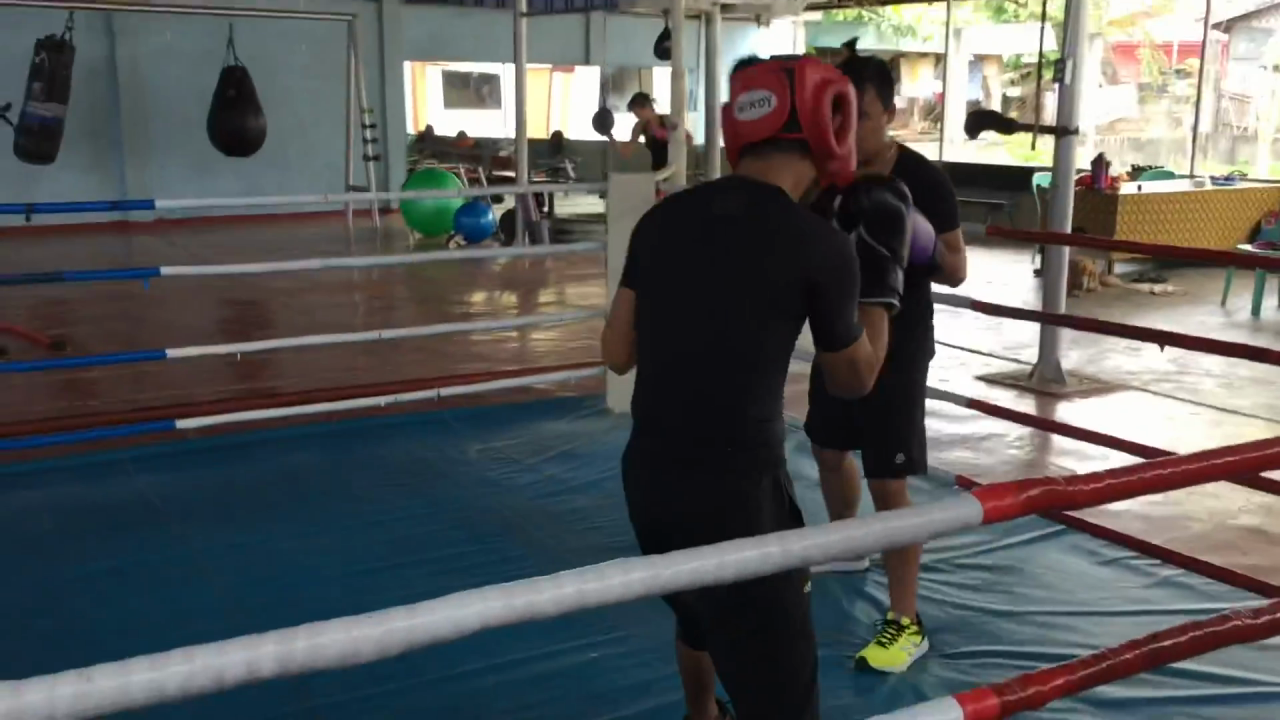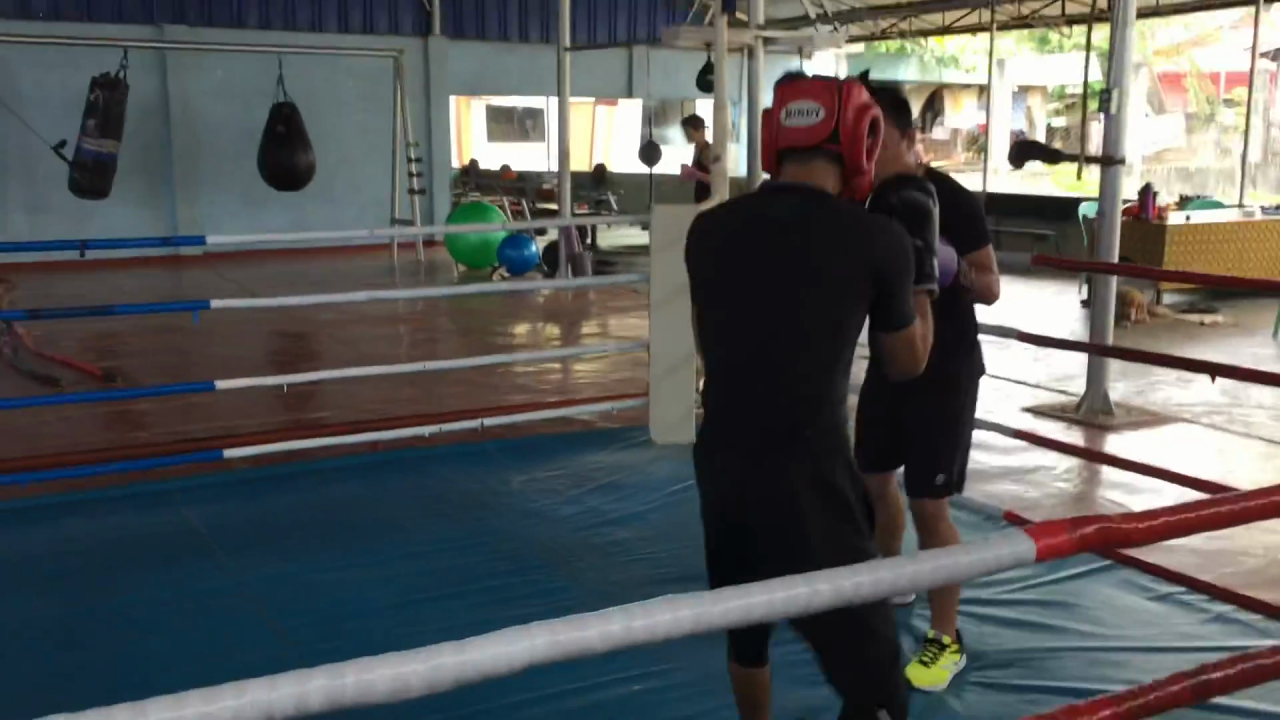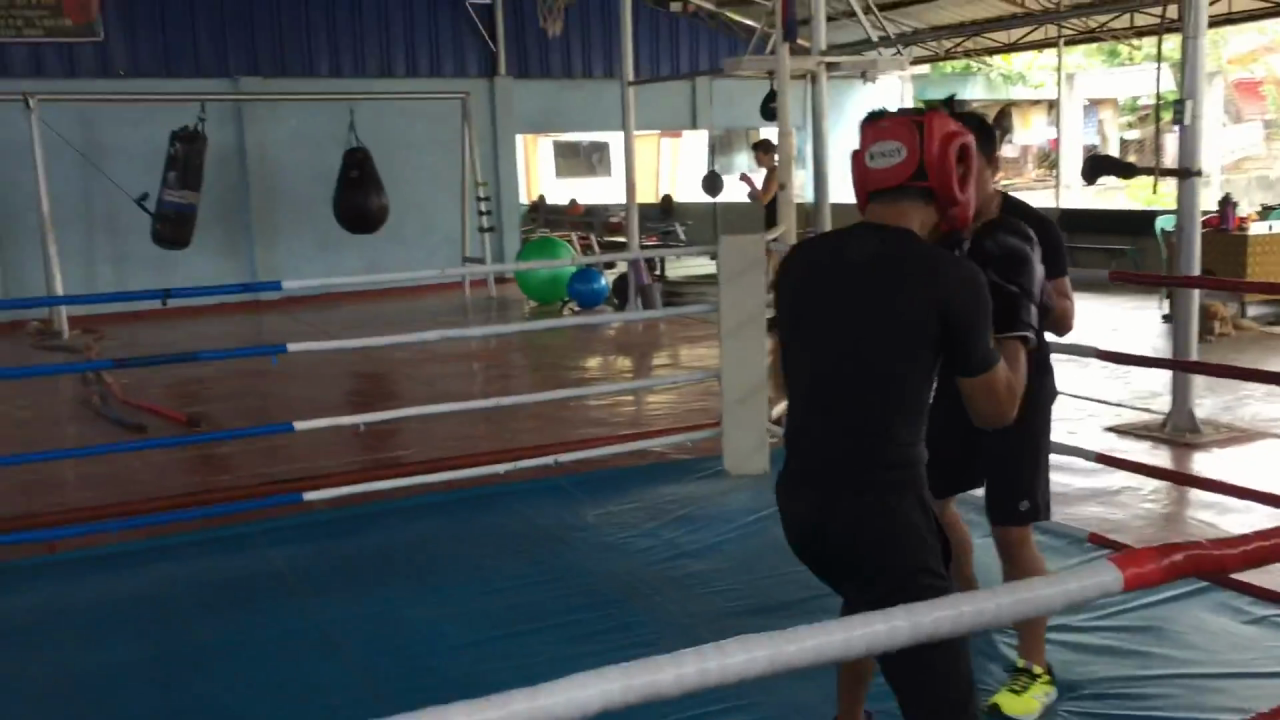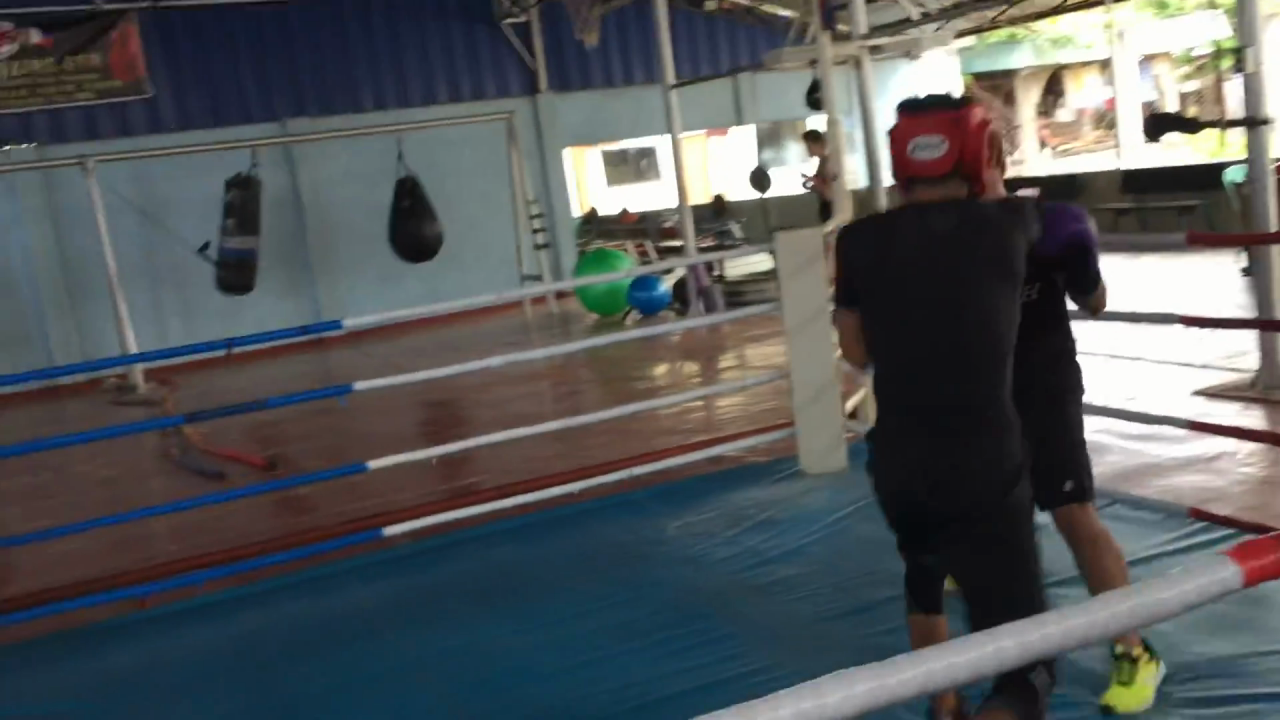
dt=0.4s
person 1, frame 1
left shoulder: (662, 219)
right shoulder: (819, 246)
left elbow: (617, 354)
right elbow: (853, 379)
right wrist: (885, 266)
left hip: (648, 474)
right hip: (736, 489)
left knee: (699, 606)
person 1, frame 2
left shoulder: (709, 229)
right shoulder: (876, 239)
right elbow: (907, 363)
right wrist: (920, 256)
left hip: (720, 468)
right hip: (808, 479)
left knee: (748, 622)
person 1, frame 3
left shoulder: (801, 262)
right shoulder: (953, 280)
right elbow: (995, 410)
right wrist: (1018, 305)
left hip: (801, 502)
right hip: (883, 511)
left knee: (869, 600)
person 1, frame 4
left shoulder: (859, 239)
right shoulder: (1005, 223)
left elbow: (856, 352)
left hip: (895, 463)
right hip: (979, 469)
left knee: (926, 570)
person 2, frame 1
left shoulder: (923, 181)
left elbow: (956, 270)
left wrist: (928, 249)
left hip: (897, 344)
left knee: (888, 483)
right knee: (830, 453)
left ankle: (905, 622)
person 2, frame 2
left shoulder: (952, 201)
right shoulder: (867, 199)
left elbow: (990, 286)
left wrist: (950, 270)
left hip: (946, 364)
left knee: (929, 502)
right knee: (875, 476)
left ankle: (946, 640)
person 2, frame 3
left shoulder: (1031, 228)
left elbow: (1064, 319)
left wrist: (1035, 292)
left hip: (1018, 393)
right hip: (956, 386)
left knee: (1012, 532)
right knee: (931, 500)
left ankle: (1035, 669)
right ankle: (967, 600)
person 2, frame 4
left shoulder: (1047, 241)
left elbow: (1094, 304)
left wrist: (1085, 265)
left hip: (1045, 384)
left knee: (1073, 511)
left ankle: (1136, 653)
